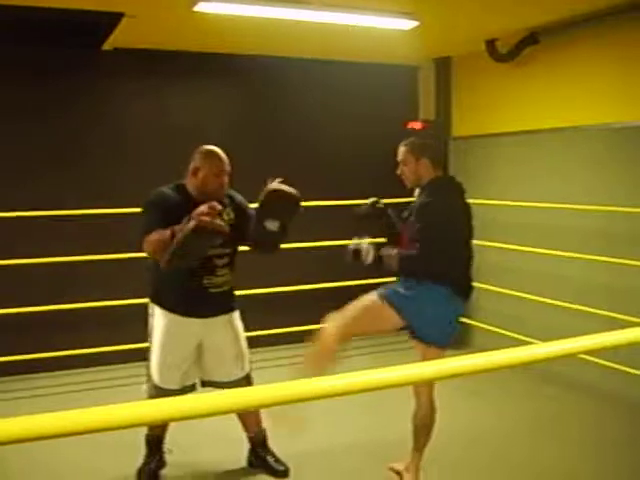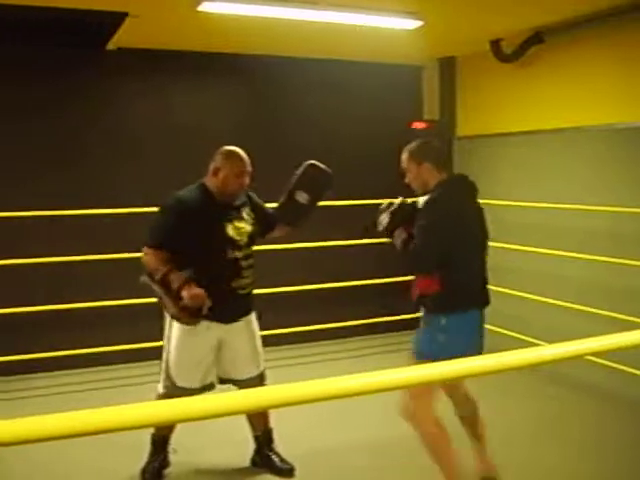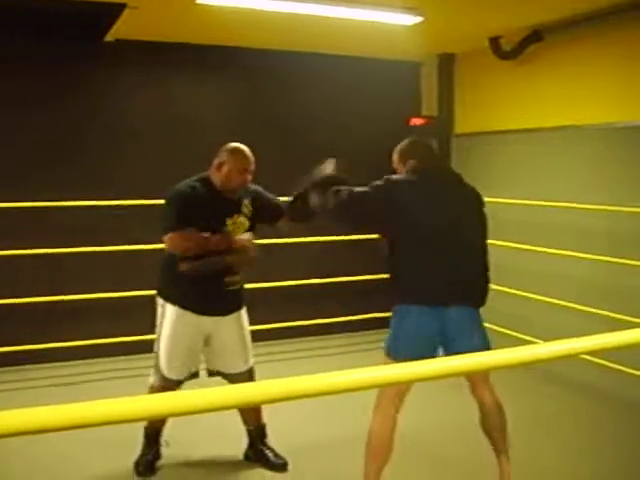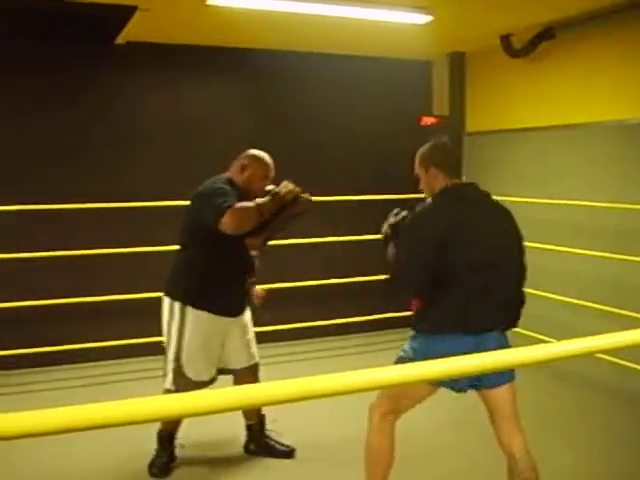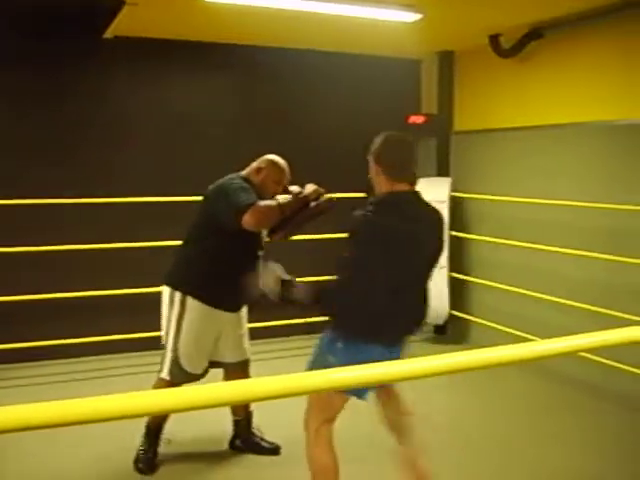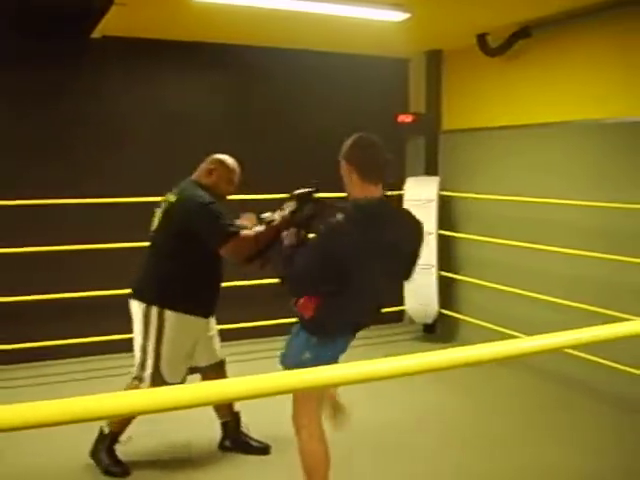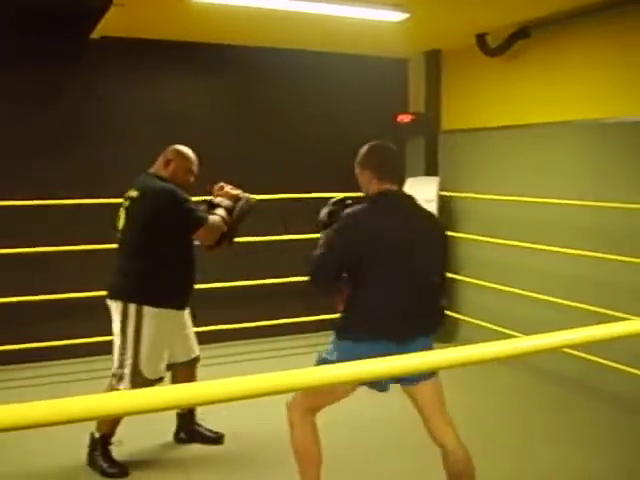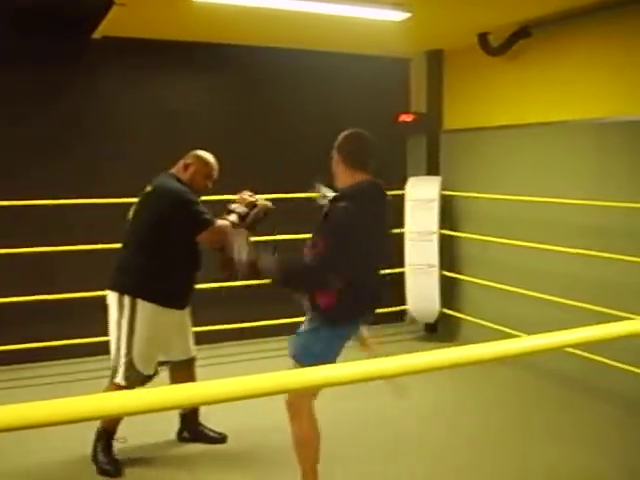
dt=0.4s
person 1, frame 1
left shoulder: (432, 201)
right shoulder: (450, 198)
left elbow: (427, 258)
left wrist: (382, 256)
right wrist: (395, 230)
left hip: (425, 292)
right hip: (449, 301)
left knee: (336, 325)
right knee: (423, 390)
person 1, frame 2
left shoulder: (439, 203)
right shoulder: (461, 199)
left elbow: (420, 258)
left wrist: (397, 228)
right wrist: (408, 224)
left hip: (448, 315)
right hip: (465, 309)
left knee: (418, 409)
right knee: (454, 386)
person 1, frame 3
left shoulder: (399, 191)
right shoulder: (469, 196)
left elbow: (345, 204)
left wrist: (314, 195)
left hip: (416, 310)
right hip: (463, 309)
left knee: (387, 405)
right knee: (484, 393)
person 1, frame 4
left shoulder: (429, 218)
right shoulder: (499, 214)
left elbow: (408, 280)
right elbow: (515, 274)
left wrist: (396, 242)
left hip: (441, 336)
right hip: (491, 335)
left knee: (381, 414)
right knee: (511, 435)
person 1, frame 5
left shoulder: (369, 225)
right shoulder: (429, 218)
left elbow: (352, 293)
left hip: (357, 337)
right hip: (394, 333)
left knee: (317, 424)
right knee: (387, 394)
person 1, frame 6
left shoulder: (342, 229)
right shoulder: (408, 224)
left elbow: (297, 279)
right elbow: (400, 273)
left wrist: (292, 232)
left hip: (324, 327)
right hip: (354, 319)
left knee: (306, 421)
right ankle: (331, 403)
person 1, frame 7
left shoulder: (355, 221)
right shoulder: (429, 223)
left elbow: (323, 278)
left wrist: (330, 233)
left hip: (362, 341)
right hip: (415, 340)
left knee: (300, 411)
right knee: (444, 431)
person 1, frame 8
left shoulder: (348, 214)
right shoulder: (371, 197)
left elbow: (312, 272)
left wrist: (265, 265)
left hip: (334, 318)
right hip: (353, 305)
left knee: (298, 404)
person 2, frame 1
left shoulder: (233, 202)
right shoulder: (164, 200)
right elbow: (152, 245)
right wrist: (191, 223)
left hip: (222, 311)
right hip: (175, 311)
left knee: (240, 380)
right knee: (163, 387)
left ankle: (259, 449)
right ankle: (153, 452)
person 2, frame 2
left shoulder: (246, 201)
right shoulder: (184, 205)
left elbow: (276, 228)
right elbow: (151, 255)
right wrist: (181, 286)
left hip: (239, 312)
right hip: (194, 316)
left knee: (253, 380)
right knee: (177, 387)
left ankle: (264, 449)
right ankle: (158, 453)
person 2, frame 3
left shoulder: (249, 195)
right shoulder: (187, 195)
left elbow: (283, 216)
right elbow: (176, 242)
right wrist: (228, 241)
left hip: (230, 305)
right hip: (184, 305)
left knee: (242, 374)
right knee: (167, 378)
left ankle: (257, 443)
right ankle: (151, 445)
person 2, frame 4
left shoulder: (243, 198)
right shoulder: (215, 191)
right elbow: (234, 222)
left wrist: (250, 285)
right wrist: (275, 199)
left hip: (233, 304)
right hip: (194, 304)
left knee: (247, 368)
right knee: (183, 380)
left ankle: (256, 436)
right ankle: (165, 446)
person 2, frame 5
left shoulder: (246, 193)
right shoulder: (231, 191)
left elbow: (248, 240)
right elbow: (254, 220)
right wrist: (297, 199)
left hip: (228, 298)
right hip: (193, 295)
left knee: (237, 364)
right knee: (176, 372)
left ankle: (243, 434)
right ankle: (150, 440)
person 2, frame 6
left shoulder: (188, 198)
right shoulder: (197, 203)
left elbow: (208, 242)
right elbow: (235, 248)
left wrist: (241, 227)
right wrist: (274, 226)
left hip: (191, 307)
right hip: (164, 306)
left knee: (214, 368)
right knee: (150, 381)
left ankle: (233, 434)
right ankle: (104, 444)
person 2, frame 7
left shoulder: (148, 191)
right shoulder: (164, 194)
left elbow: (192, 227)
right elbow: (209, 234)
left wrist: (216, 204)
right wrist: (225, 205)
left hip: (168, 299)
right hip: (142, 302)
left knee: (186, 361)
right knee: (132, 378)
left ankle: (186, 425)
right ankle: (98, 447)
person 2, frame 8
left shoulder: (167, 192)
right shoulder: (174, 196)
left elbow: (203, 233)
right elbow: (215, 237)
left wrist: (237, 213)
right wrist: (239, 210)
left hip: (168, 297)
right hip: (138, 297)
left knee: (183, 361)
right knee: (129, 375)
left ankle: (190, 425)
right ankle: (103, 443)
